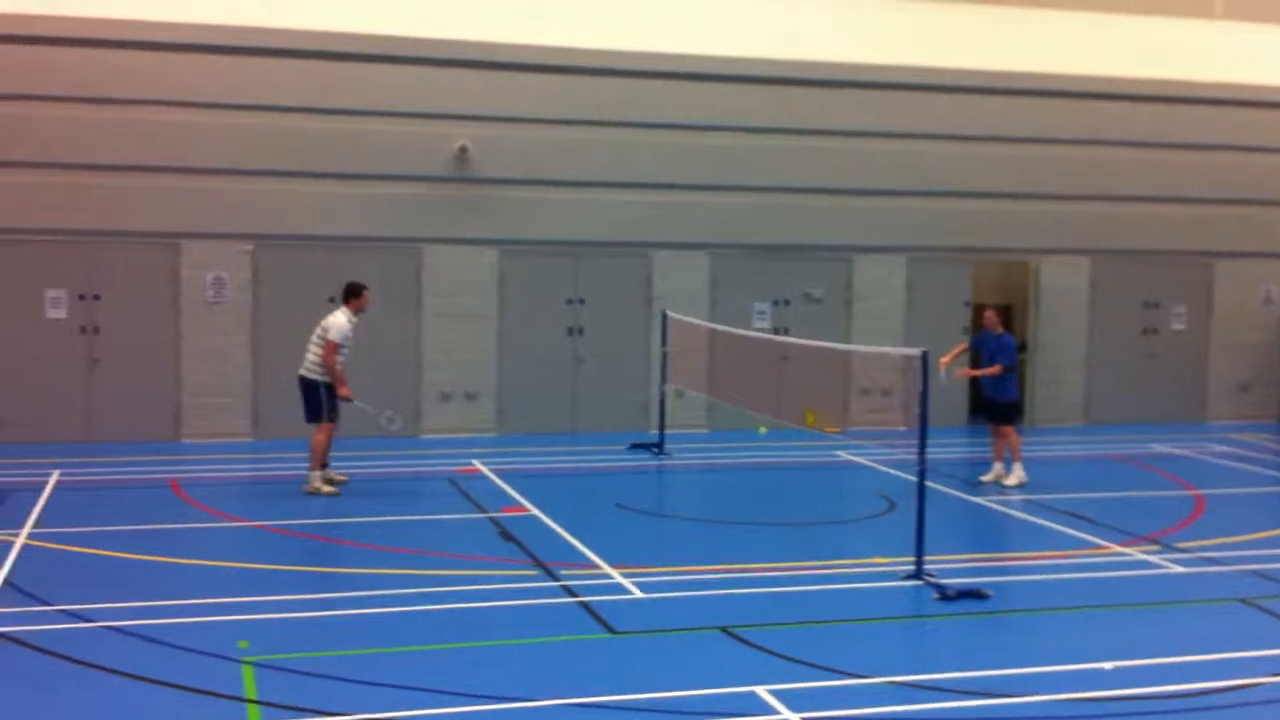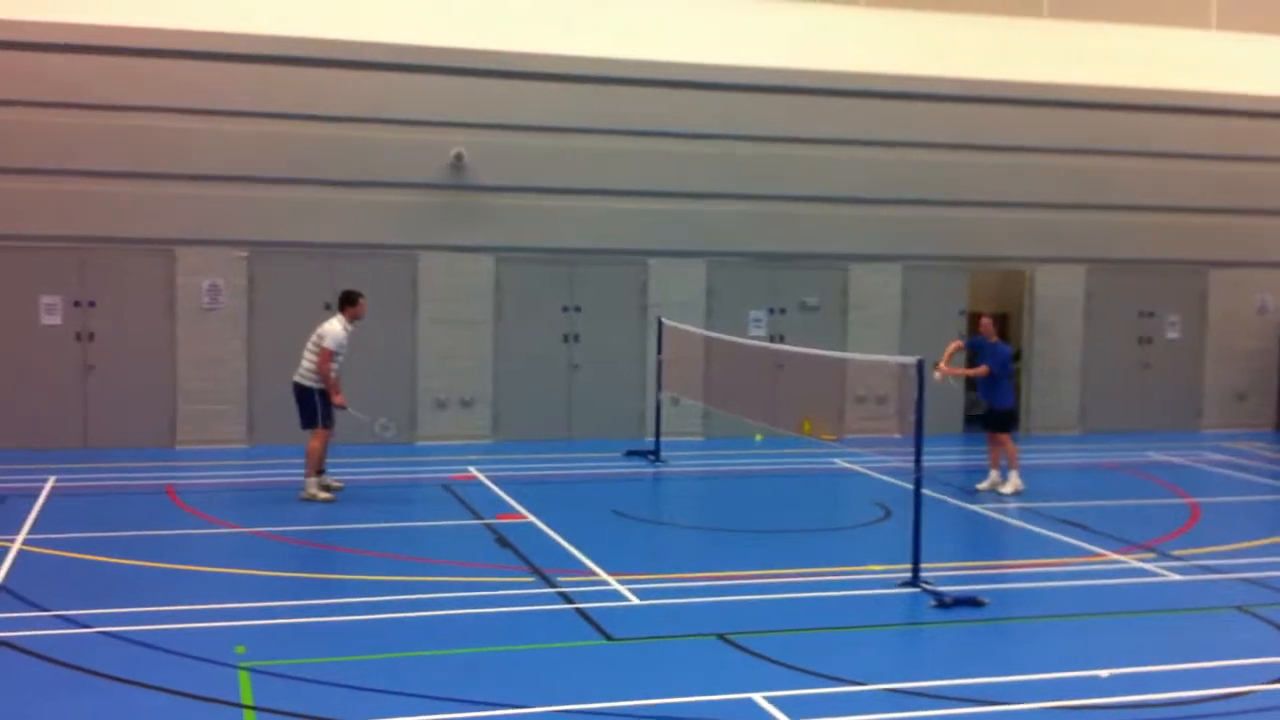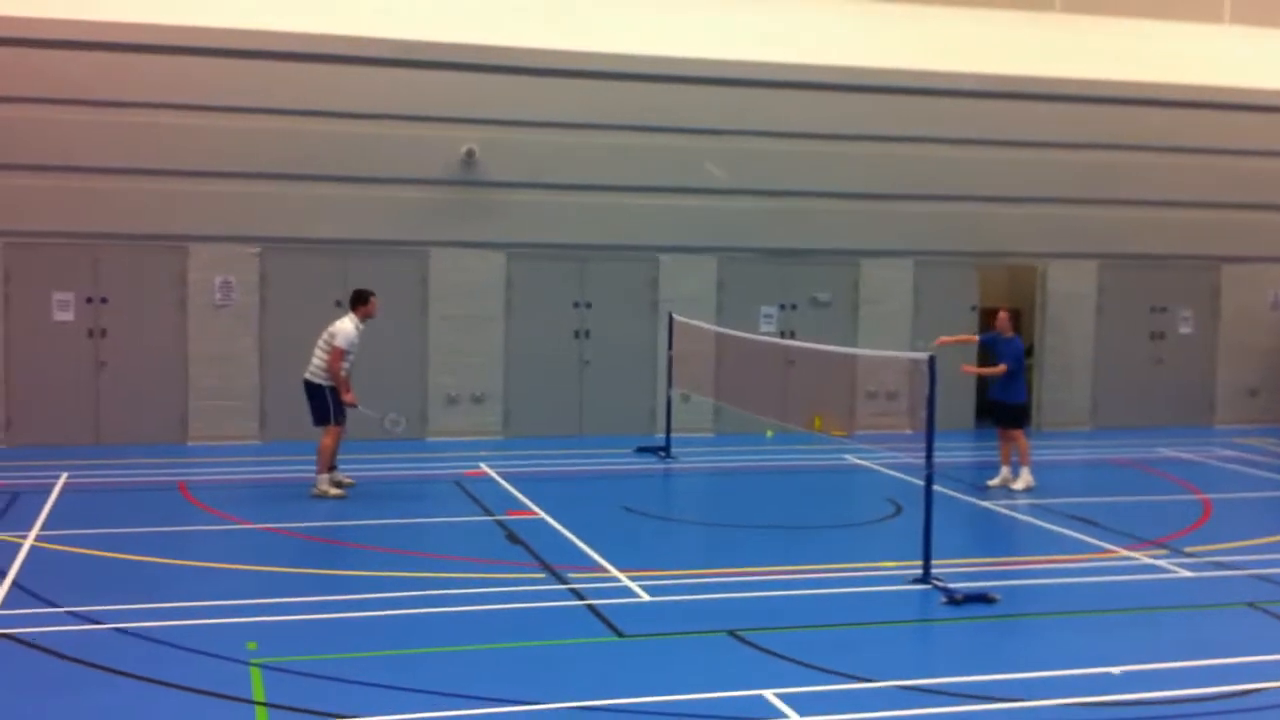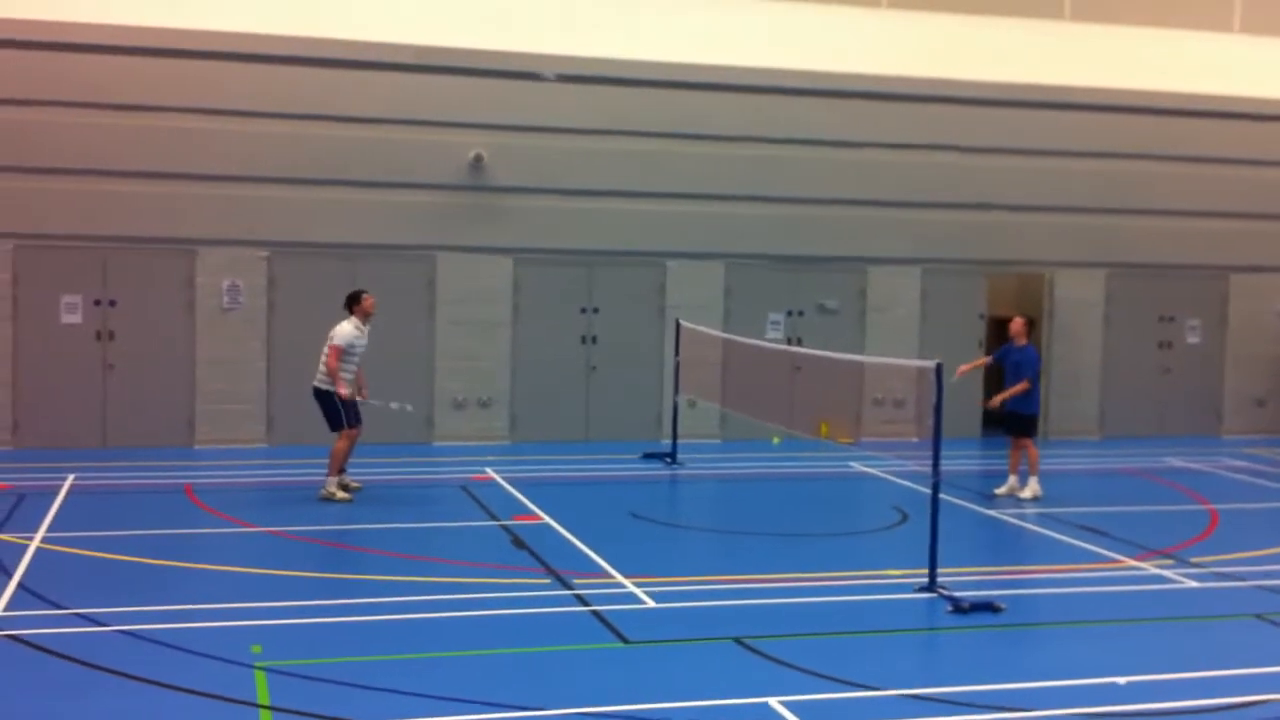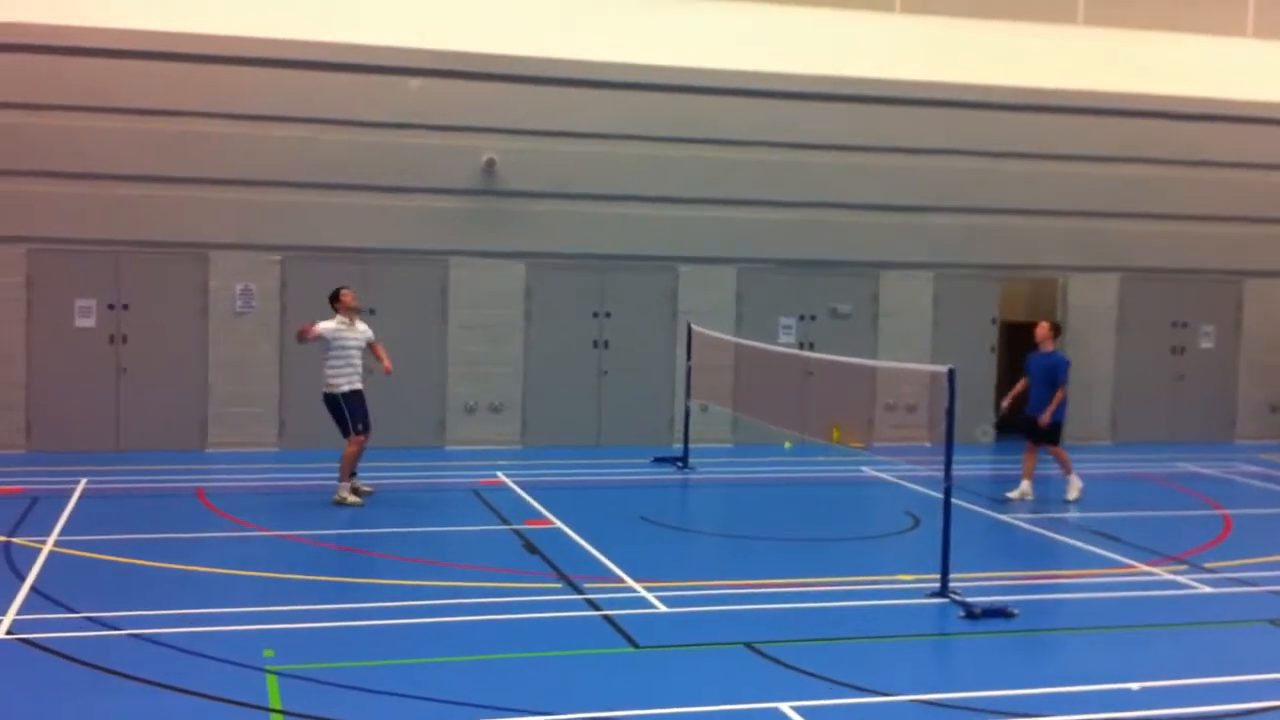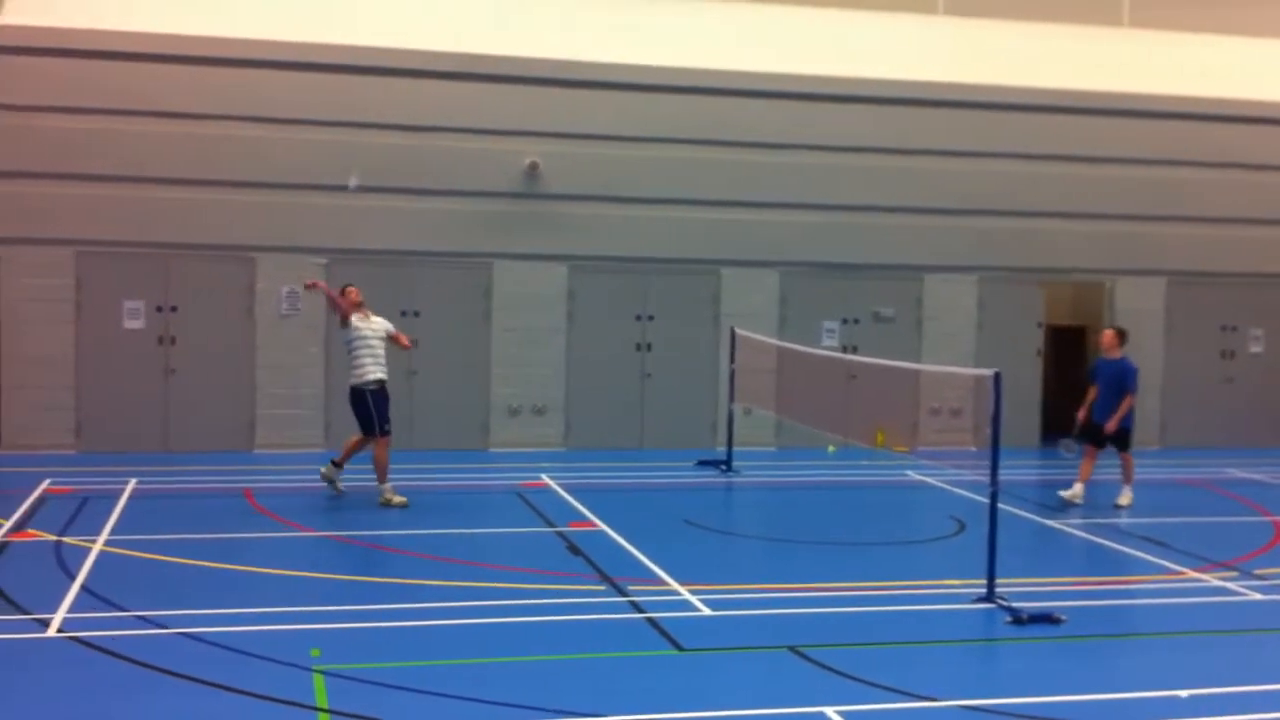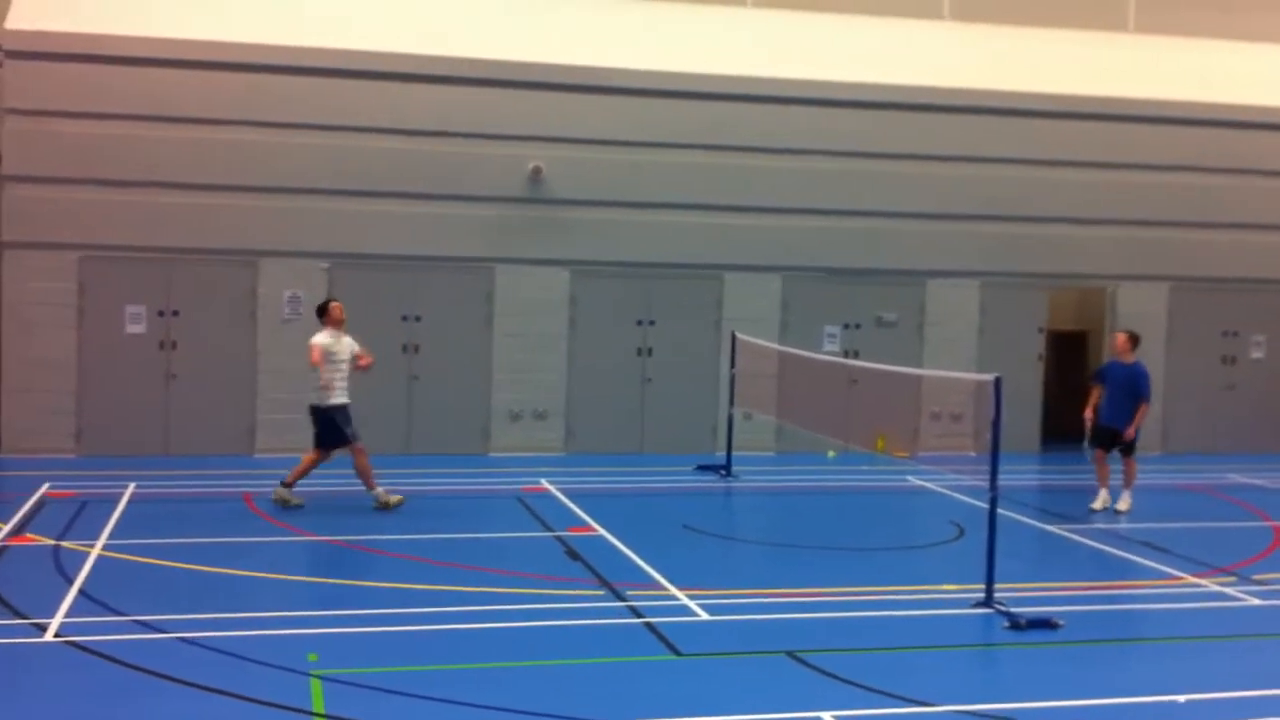
dt=0.3s
person 1, frame 1
left shoulder: (344, 321)
right shoulder: (340, 323)
right elbow: (328, 358)
left wrist: (344, 384)
right wrist: (339, 387)
left hip: (320, 380)
right hip: (317, 380)
left knee: (330, 425)
right knee: (324, 427)
left ankle: (324, 471)
right ankle: (314, 480)
person 1, frame 2
left shoulder: (340, 328)
right shoulder: (336, 330)
right elbow: (322, 365)
left wrist: (338, 392)
right wrist: (333, 394)
left hip: (315, 386)
right hip: (311, 386)
left knee: (325, 432)
right knee: (319, 433)
left ankle: (321, 477)
right ankle: (310, 487)
person 1, frame 3
left shoulder: (352, 327)
right shoulder: (348, 330)
right elbow: (333, 364)
left wrist: (349, 391)
right wrist: (343, 393)
left hip: (325, 383)
right hip: (320, 383)
left knee: (338, 428)
right knee: (333, 429)
left ankle: (333, 474)
right ankle: (321, 484)
person 1, frame 4
left shoulder: (362, 331)
right shoulder: (347, 330)
right elbow: (330, 361)
left wrist: (361, 388)
right wrist: (339, 386)
left hip: (343, 390)
right hip: (329, 389)
left knee: (354, 431)
right knee: (348, 433)
left ankle: (341, 477)
right ankle: (329, 486)
person 1, frame 5
left shoulder: (363, 328)
right shoulder: (330, 327)
left elbow: (375, 346)
right elbow: (303, 337)
left wrist: (385, 360)
right wrist: (303, 333)
left hip: (355, 391)
right hip: (338, 393)
left knee: (362, 437)
right knee: (357, 439)
left ankle: (352, 481)
right ankle: (343, 491)
person 1, frame 6
left shoulder: (380, 322)
right shoulder: (349, 321)
left elbow: (398, 337)
right elbow: (340, 309)
left wrist: (405, 342)
right wrist: (324, 289)
left hip: (377, 386)
right hip: (365, 388)
left knee: (368, 436)
right knee: (382, 439)
left ankle: (333, 468)
right ankle: (386, 492)
person 1, frame 7
left shoulder: (347, 341)
right shoulder: (321, 339)
left elbow: (366, 360)
right elbow: (316, 358)
left wrist: (363, 362)
right wrist: (324, 375)
left hip: (336, 405)
right hip: (328, 406)
left knee: (321, 452)
right knee: (357, 449)
left ankle: (284, 489)
right ankle: (379, 495)
person 2, frame 1
left shoulder: (1008, 342)
right shoulder: (984, 336)
left elbow: (999, 369)
right elbow: (965, 346)
left wrist: (973, 373)
right wrist: (949, 357)
left hip: (1006, 394)
right hip: (990, 393)
left knee: (1008, 430)
right knee: (995, 430)
left ankle: (1018, 471)
right ankle: (998, 469)
person 2, frame 2
left shoulder: (1002, 351)
right shoulder: (980, 342)
left elbow: (983, 371)
right elbow: (957, 345)
left wrist: (958, 371)
right wrist: (945, 361)
left hip: (1002, 402)
right hip: (987, 400)
left knee: (1004, 438)
right knee: (991, 437)
left ankle: (1014, 479)
right ankle: (994, 476)
person 2, frame 3
left shoulder: (1016, 346)
right shoulder: (996, 338)
left elbow: (1002, 370)
right elbow: (973, 339)
left wrist: (975, 370)
right wrist: (950, 339)
left hip: (1015, 398)
right hip: (999, 396)
left knee: (1016, 434)
right knee: (1003, 433)
left ankle: (1025, 475)
right ankle: (1005, 473)
person 2, frame 4
left shoulder: (1030, 355)
right shoulder: (1009, 349)
left elbow: (1026, 384)
right elbow: (989, 359)
left wrist: (1002, 396)
right wrist: (968, 367)
left hip: (1027, 408)
right hip: (1012, 406)
left knee: (1027, 443)
right knee: (1015, 443)
left ankle: (1033, 485)
right ankle: (1013, 482)
person 2, frame 5
left shoulder: (1059, 360)
right shoulder: (1033, 357)
left elbow: (1062, 390)
right elbow: (1025, 380)
left wrist: (1048, 412)
right wrist: (1009, 397)
left hip: (1051, 414)
right hip: (1032, 412)
left knee: (1052, 449)
right knee: (1030, 448)
left ankle: (1073, 481)
right ankle: (1025, 487)
person 2, frame 6
left shoulder: (1128, 367)
right shoulder: (1100, 364)
left elbow: (1130, 398)
left wrist: (1115, 420)
right wrist: (1084, 409)
left hip: (1120, 421)
right hip: (1098, 418)
left knee: (1124, 455)
right knee: (1089, 452)
left ankle: (1127, 491)
right ankle: (1077, 490)
person 2, frame 7
left shoulder: (1140, 373)
right shoulder: (1109, 366)
left elbow: (1145, 403)
right elbow: (1098, 387)
left wrist: (1134, 426)
right wrist: (1090, 408)
left hip: (1127, 426)
right hip: (1105, 422)
left knee: (1127, 459)
right knee: (1099, 456)
left ankle: (1126, 496)
right ankle: (1103, 495)
